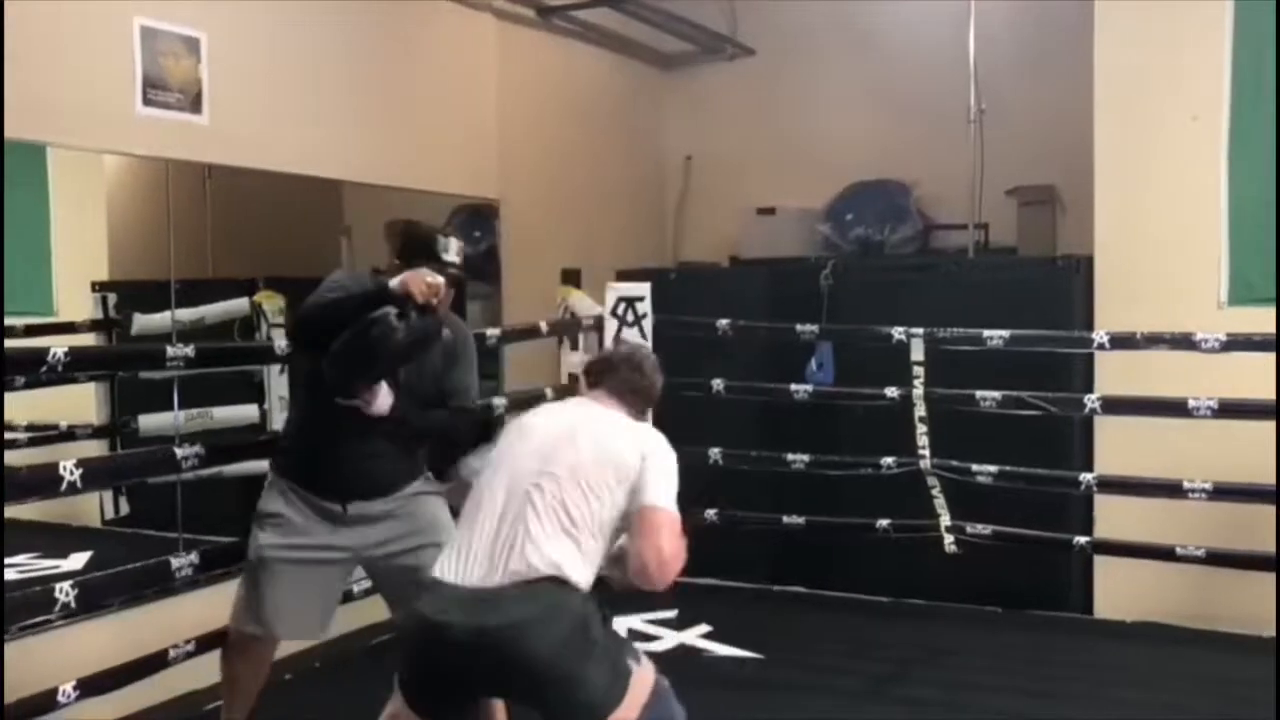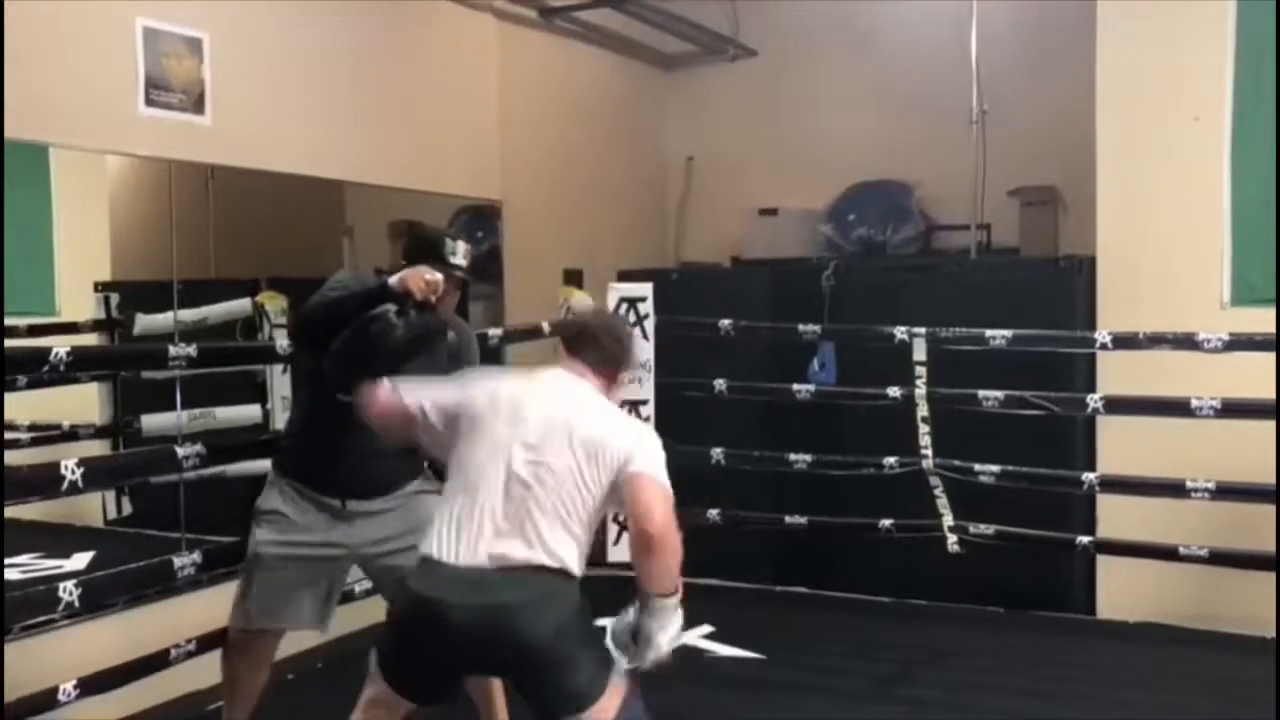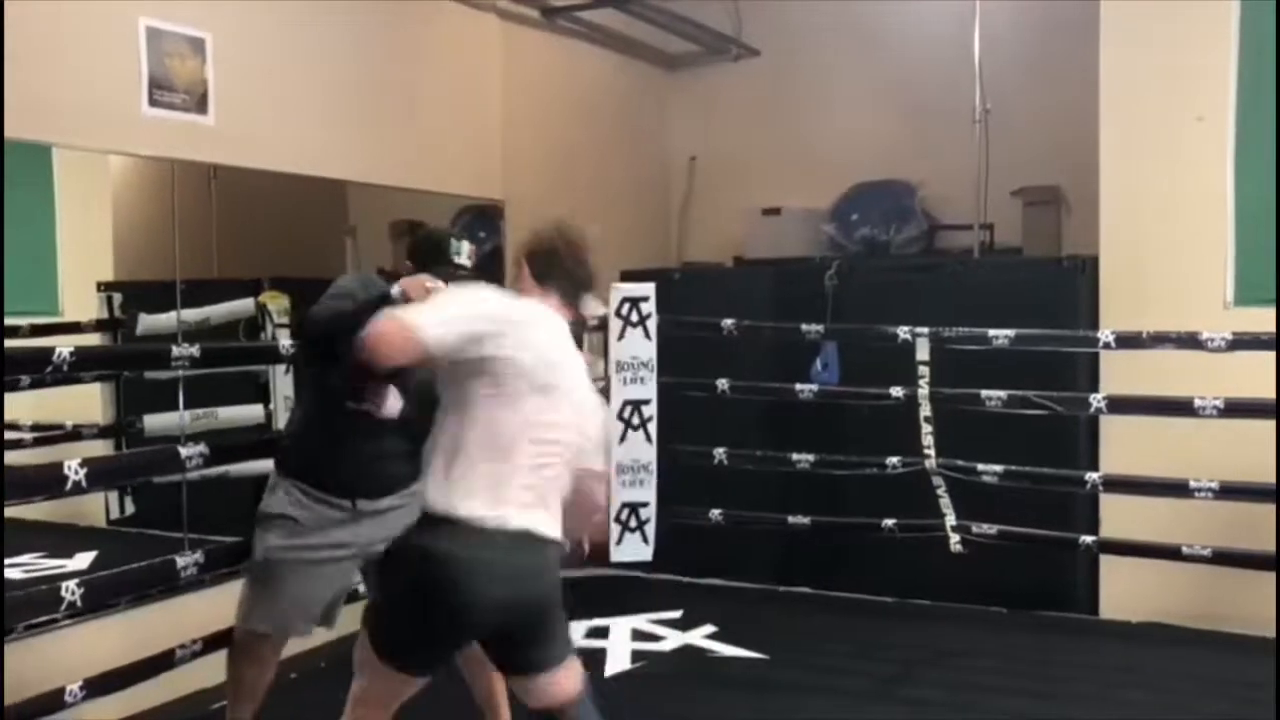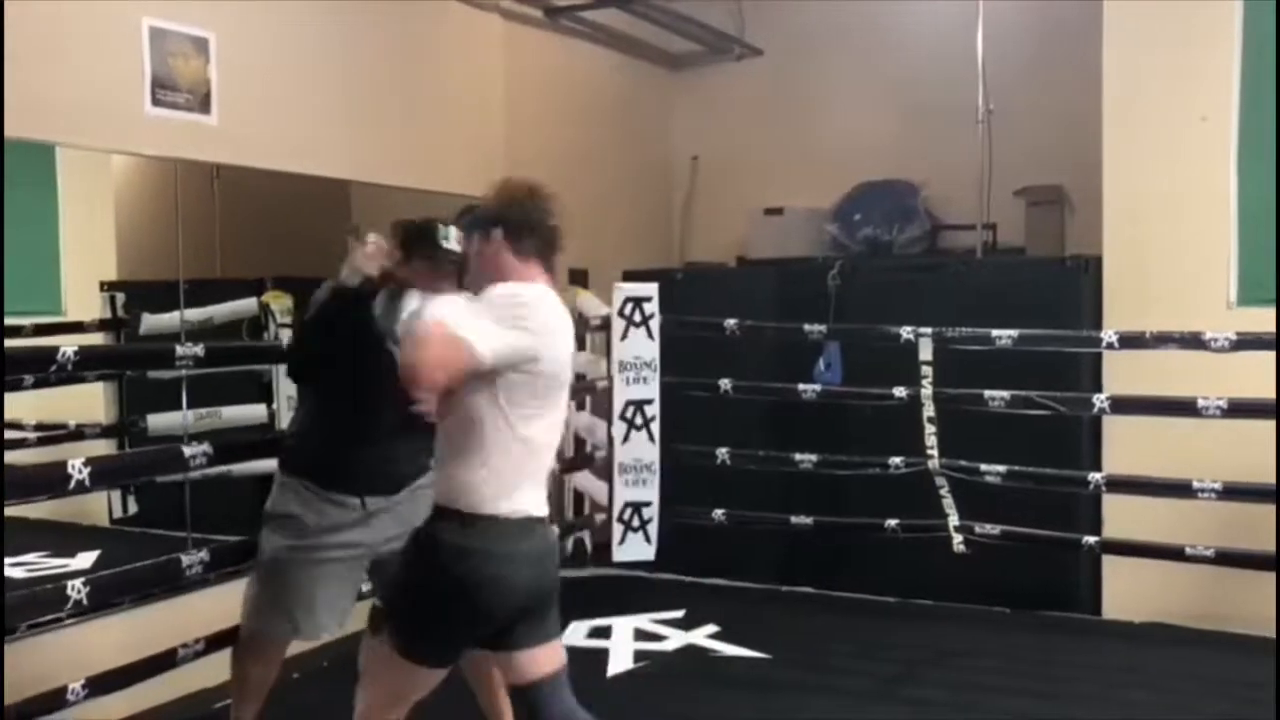
dt=0.1s
person 1, frame 1
left shoulder: (453, 335)
right shoulder: (351, 288)
left elbow: (461, 422)
right elbow: (307, 329)
left wrist: (391, 406)
right wrist: (389, 291)
left hip: (401, 500)
right hip: (304, 500)
right knee: (252, 630)
person 1, frame 2
left shoulder: (456, 337)
right shoulder: (357, 291)
right elbow: (307, 326)
right wrist: (391, 289)
left hip: (401, 499)
right hip: (305, 499)
right knee: (253, 628)
person 1, frame 3
right shoulder: (360, 293)
right elbow: (315, 337)
left wrist: (402, 407)
right wrist: (392, 298)
left hip: (404, 499)
right hip: (310, 499)
right knee: (259, 629)
person 1, frame 4
right shoulder: (346, 299)
right elbow: (302, 366)
right wrist: (350, 287)
left hip: (407, 495)
right hip: (315, 498)
right knee: (265, 629)
person 2, frame 1
left shoulder: (524, 424)
right shoulder: (646, 444)
right elbow: (657, 566)
right wrist: (621, 551)
left hip: (445, 615)
right hip: (542, 619)
person 2, frame 2
left shoulder: (488, 388)
right shoulder: (628, 432)
left elbow: (377, 406)
right elbow: (658, 530)
left wrist: (433, 440)
right wrist: (659, 608)
left hip: (438, 597)
right hip: (542, 604)
person 2, frame 3
left shoulder: (487, 309)
right shoulder: (582, 391)
left elbow: (380, 345)
right elbow: (591, 517)
left hip: (447, 555)
right hip: (528, 568)
person 2, frame 4
left shoulder: (517, 307)
right shoulder: (549, 316)
left elbow: (424, 367)
left wrist: (424, 318)
left hip: (467, 548)
right hip: (530, 549)
